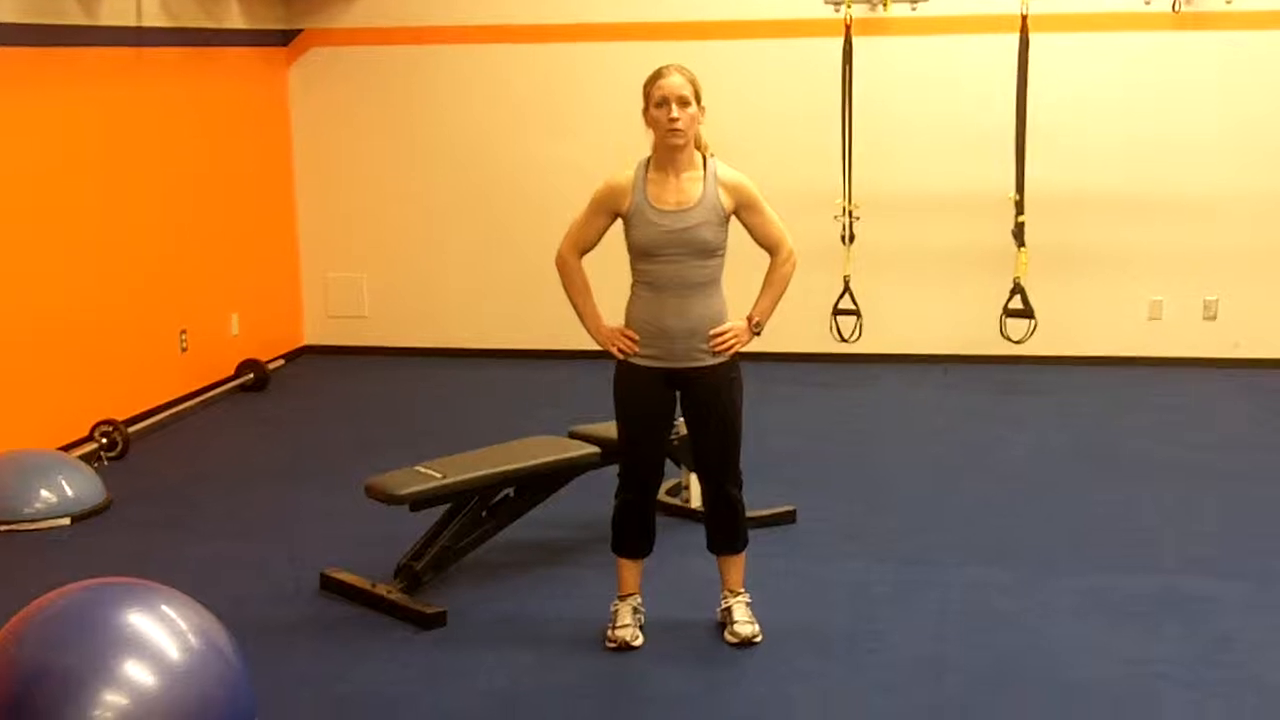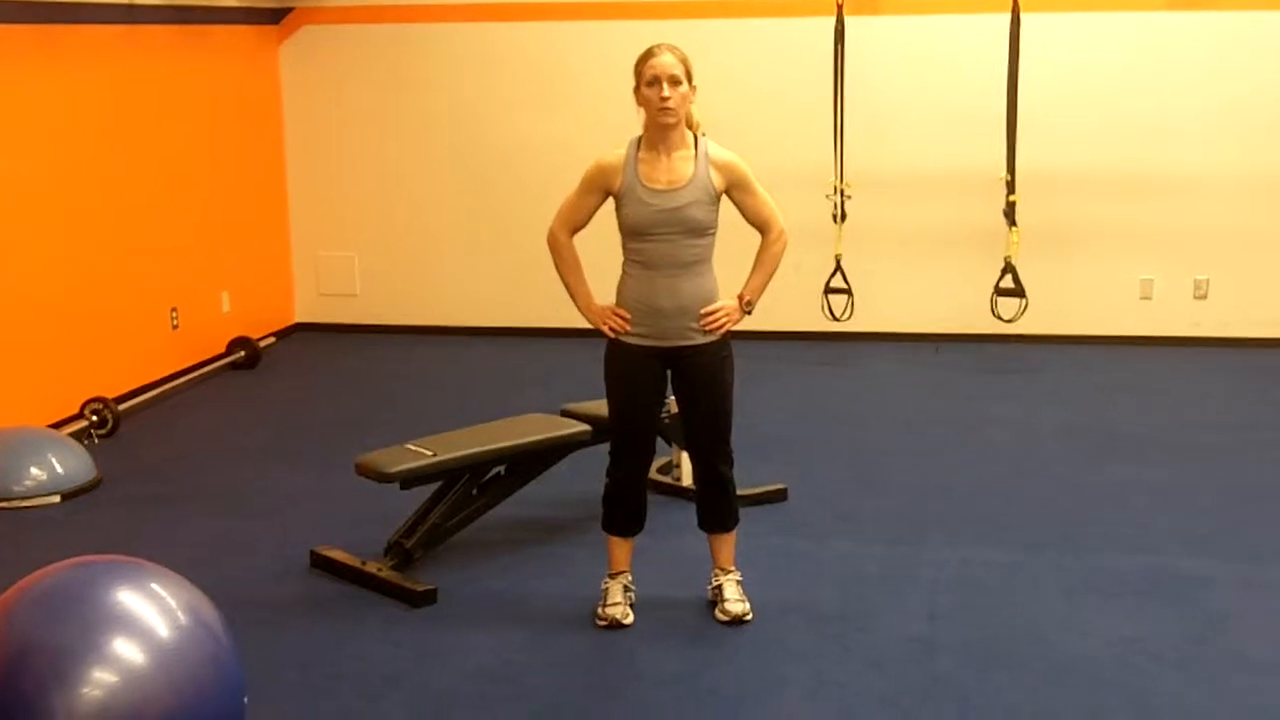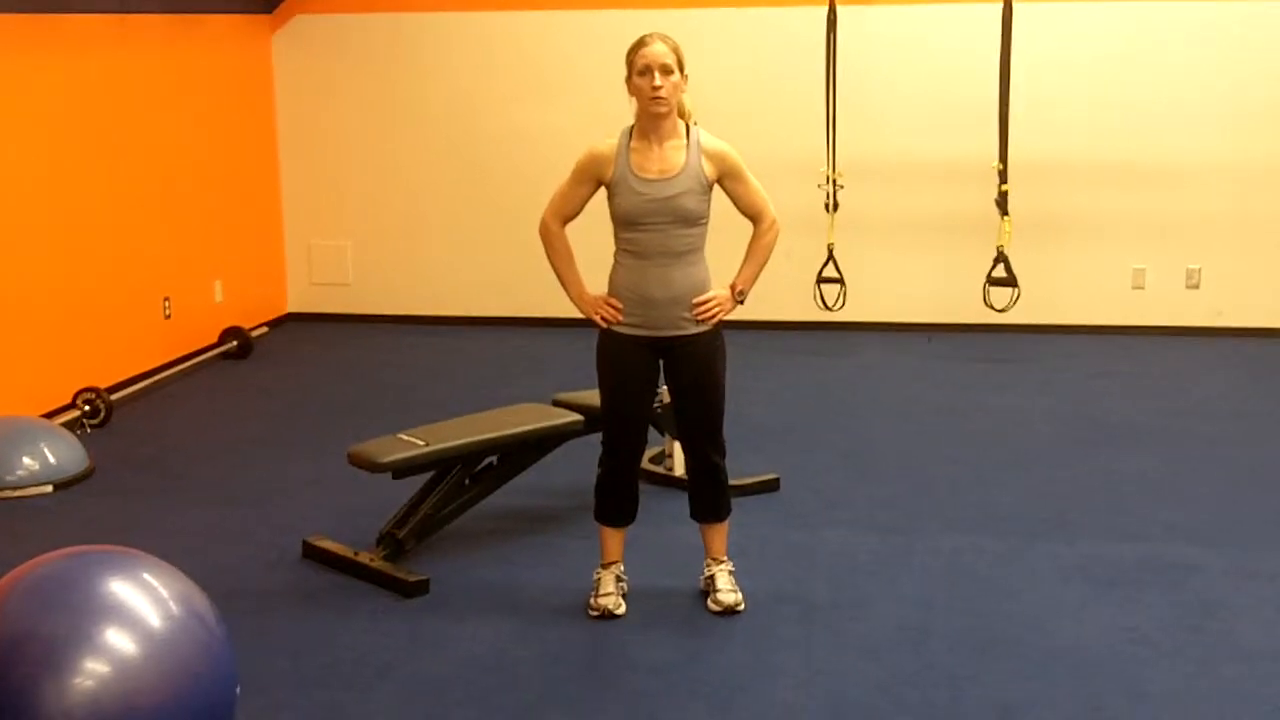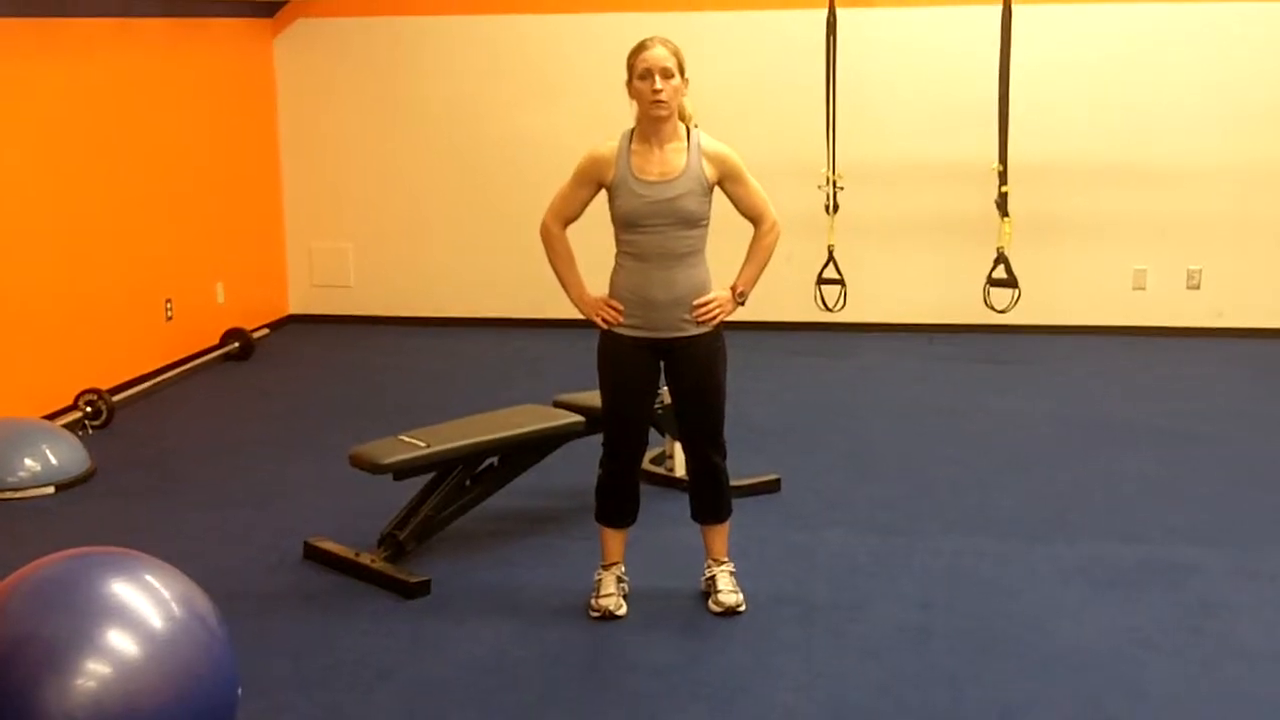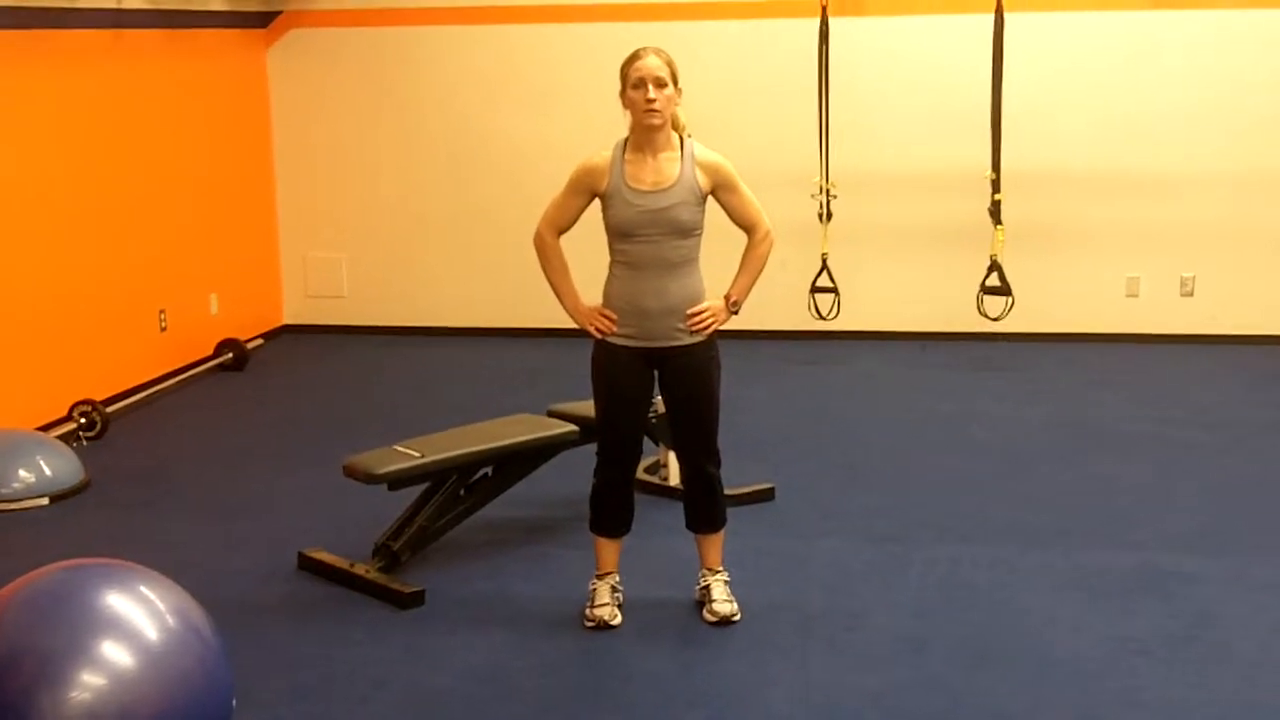
dt=0.4s
person 1, frame 1
left shoulder: (729, 185)
right shoulder: (622, 188)
left elbow: (784, 254)
right elbow: (568, 255)
left wrist: (753, 322)
right wrist: (598, 327)
left hip: (711, 359)
right hip: (643, 361)
left knee: (722, 481)
right knee: (637, 483)
left ankle: (735, 599)
right ankle: (628, 602)
person 1, frame 2
left shoulder: (720, 163)
right shoulder: (613, 166)
left elbow: (775, 233)
right elbow: (560, 233)
left wrist: (744, 302)
right wrist: (589, 306)
left hip: (703, 338)
right hip: (634, 340)
left knee: (713, 459)
right knee: (628, 461)
left ankle: (726, 577)
right ankle: (618, 581)
person 1, frame 3
left shoulder: (713, 154)
right shoulder: (605, 157)
left elbow: (767, 222)
right elbow: (552, 223)
left wrist: (737, 291)
right wrist: (581, 296)
left hip: (695, 328)
right hip: (626, 330)
left knee: (705, 449)
right knee: (621, 451)
left ankle: (718, 568)
right ankle: (611, 571)
person 1, frame 4
left shoulder: (713, 155)
right shoulder: (606, 159)
left elbow: (767, 224)
right elbow: (553, 225)
left wrist: (737, 293)
right wrist: (582, 298)
left hip: (696, 330)
right hip: (627, 331)
left knee: (706, 450)
right knee: (621, 452)
left ankle: (719, 568)
right ankle: (611, 572)
person 1, frame 5
left shoulder: (706, 165)
right shoulder: (599, 169)
left elbow: (761, 233)
right elbow: (546, 235)
left wrist: (731, 302)
right wrist: (575, 307)
left hip: (689, 339)
right hip: (620, 340)
left knee: (700, 460)
right knee: (615, 461)
left ankle: (713, 578)
right ankle: (606, 582)
